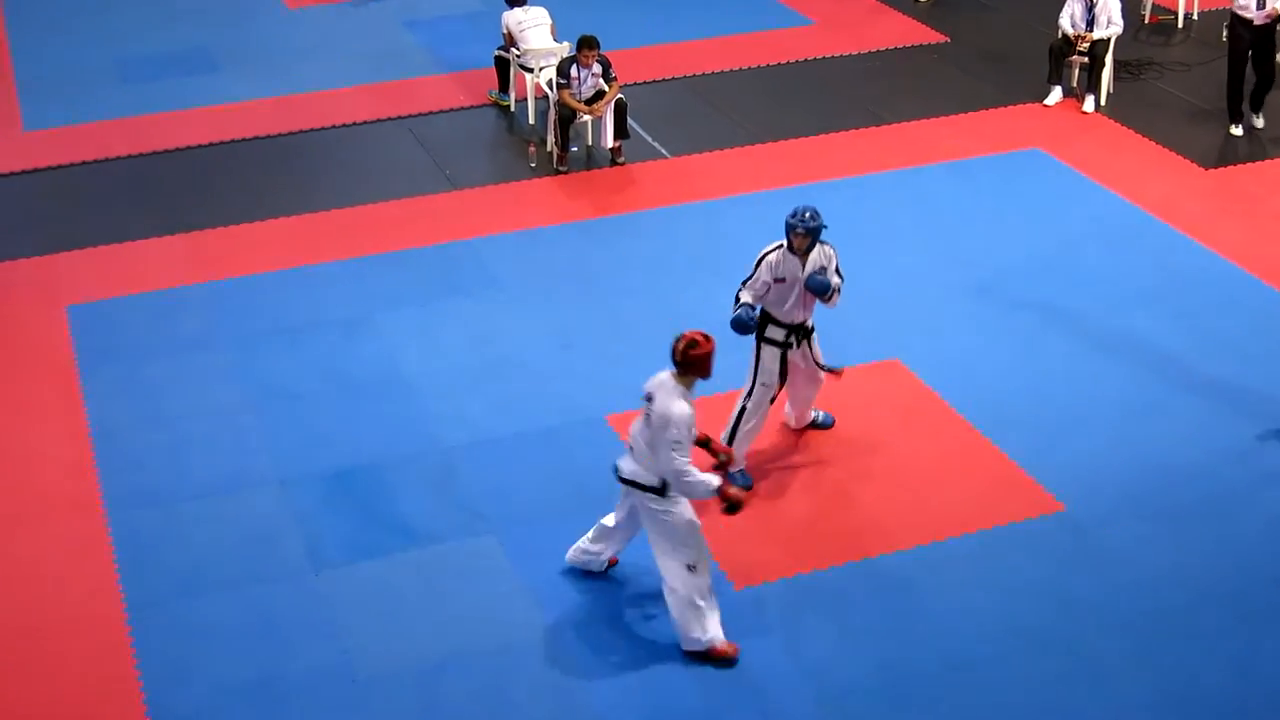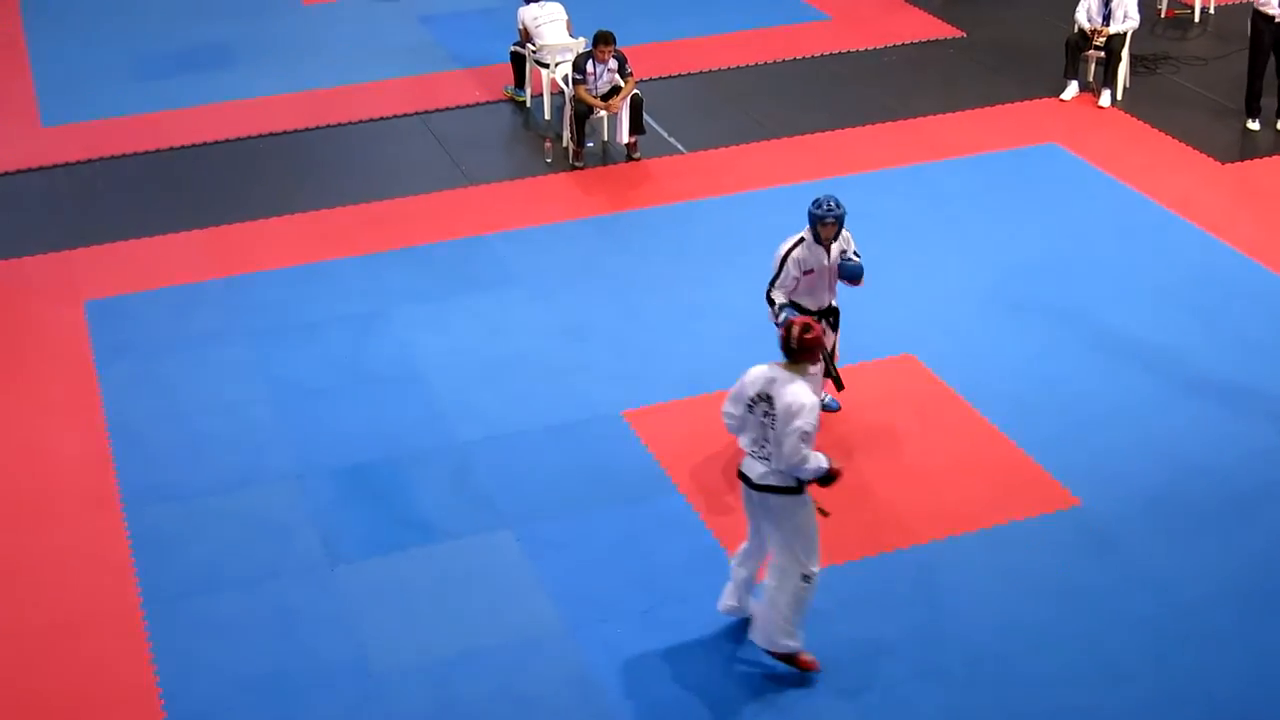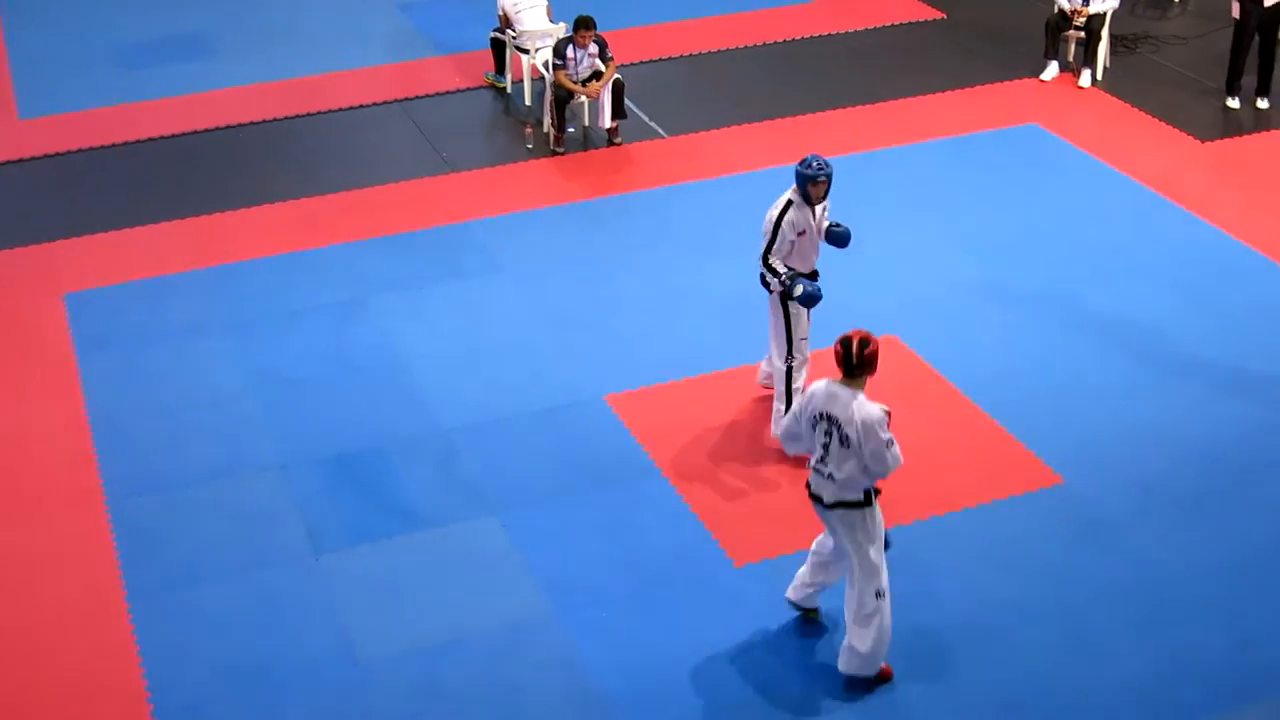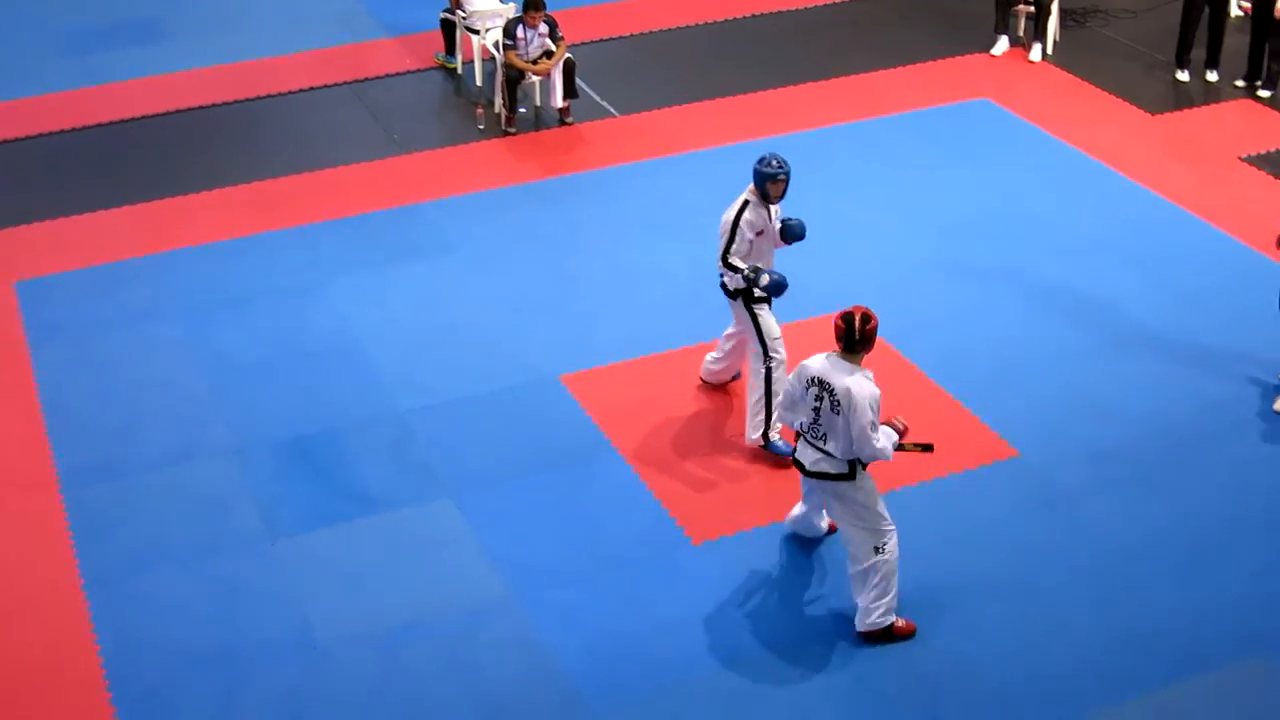
dt=0.3s
person 1, frame 1
left shoulder: (660, 381)
right shoulder: (678, 411)
right elbow: (675, 469)
left wrist: (701, 439)
right wrist: (720, 488)
left hip: (633, 473)
right hip: (656, 488)
left knee: (623, 519)
right knee: (689, 559)
left ankle: (588, 556)
right ankle: (701, 640)
person 1, frame 2
left shoulder: (756, 375)
right shoulder: (802, 400)
left elbow: (732, 417)
right elbow: (795, 460)
right wrist: (824, 467)
left hip: (751, 476)
right hip: (783, 489)
left knee: (760, 542)
right knee: (798, 566)
left ankle: (737, 602)
right ankle: (780, 640)
person 1, frame 3
left shoulder: (815, 391)
right shoulder: (869, 414)
left elbow: (789, 439)
right elbow: (886, 465)
right wrist: (886, 429)
left hip: (819, 491)
right hip: (854, 503)
left knee: (836, 542)
right knee: (868, 579)
left ankle: (805, 593)
right ankle: (863, 662)
person 1, frame 4
left shoulder: (811, 364)
right shoulder: (863, 389)
left elbow: (786, 409)
right elbow: (868, 448)
right wrist: (893, 433)
left hip: (806, 458)
right hip: (841, 473)
left knee: (816, 500)
right knee: (879, 538)
left ankle: (807, 525)
right ankle: (876, 621)
person 2, frame 1
left shoulder: (826, 254)
right shoulder: (772, 258)
left elbow: (835, 288)
right elbow: (749, 288)
left wrist: (828, 290)
right wrist: (745, 310)
left hip: (802, 331)
right hip: (771, 334)
left knee: (810, 378)
right knee: (759, 395)
left ankle: (803, 416)
right ankle: (732, 459)
person 2, frame 2
left shoulder: (843, 238)
right shoulder: (794, 252)
left elbow: (853, 271)
right elbow: (776, 291)
left wrist: (854, 271)
right wrist: (783, 313)
left hip: (826, 314)
right hip: (802, 318)
right knee: (806, 376)
left ankle: (817, 396)
person 2, frame 3
left shoulder: (817, 202)
right shoulder: (783, 214)
right elbow: (769, 259)
left wrist: (833, 232)
right wrist: (793, 285)
left hip: (803, 280)
right hip: (786, 288)
left knee: (784, 340)
right knee: (793, 355)
left ankle: (773, 377)
person 2, frame 4
left shoulder: (771, 203)
right shoulder: (741, 215)
right elbow: (727, 260)
left wrist: (788, 232)
right wrist: (757, 277)
left hip: (757, 284)
right hip: (744, 290)
left knee: (743, 333)
right knee: (773, 356)
left ankle: (715, 372)
right ankle: (765, 433)
